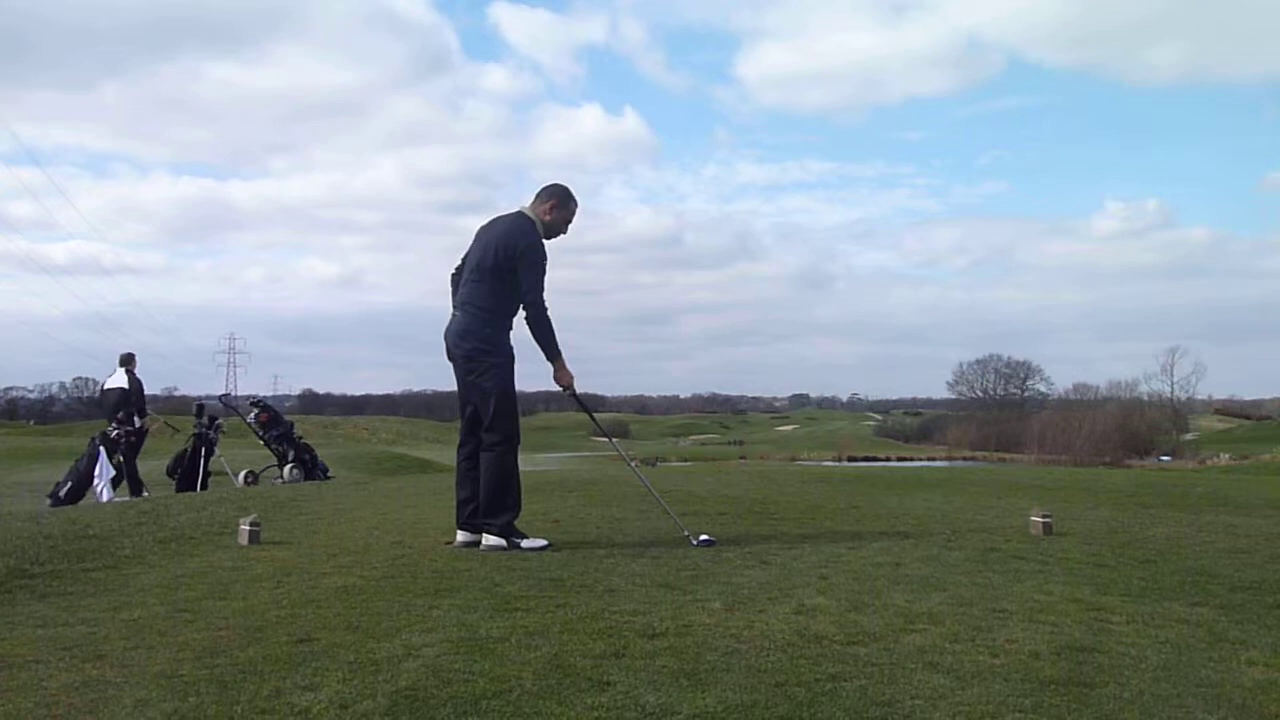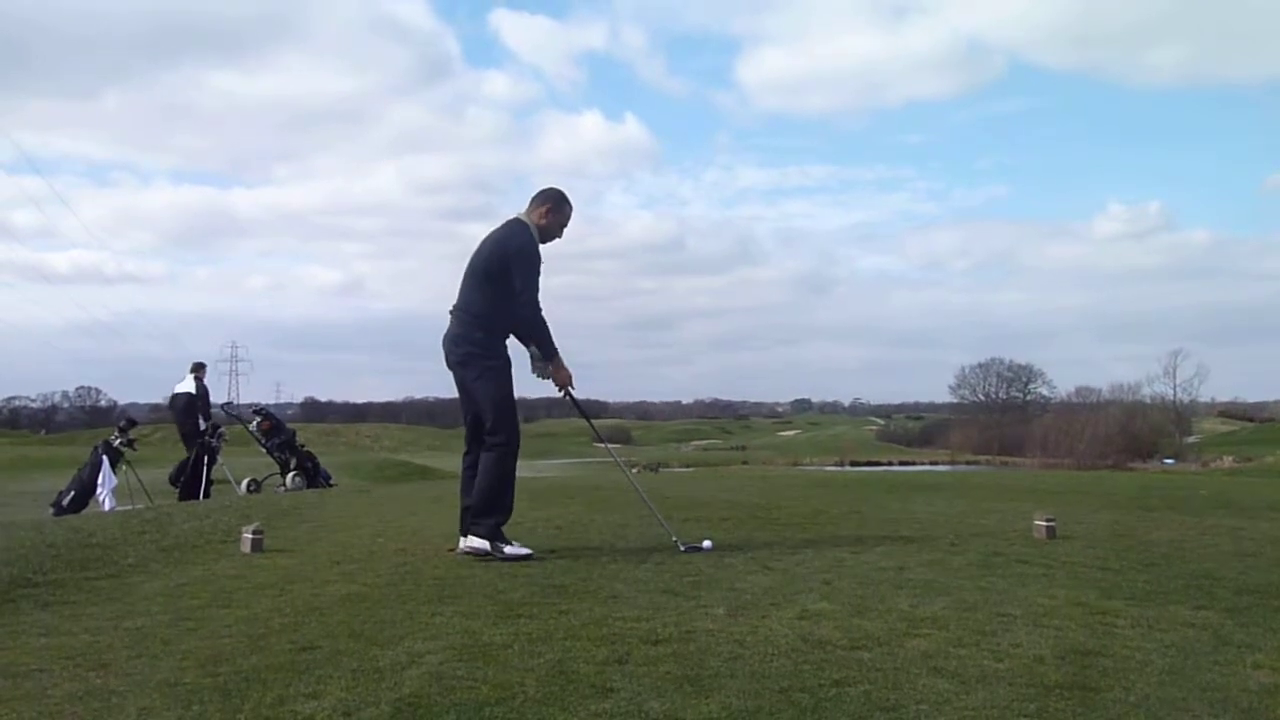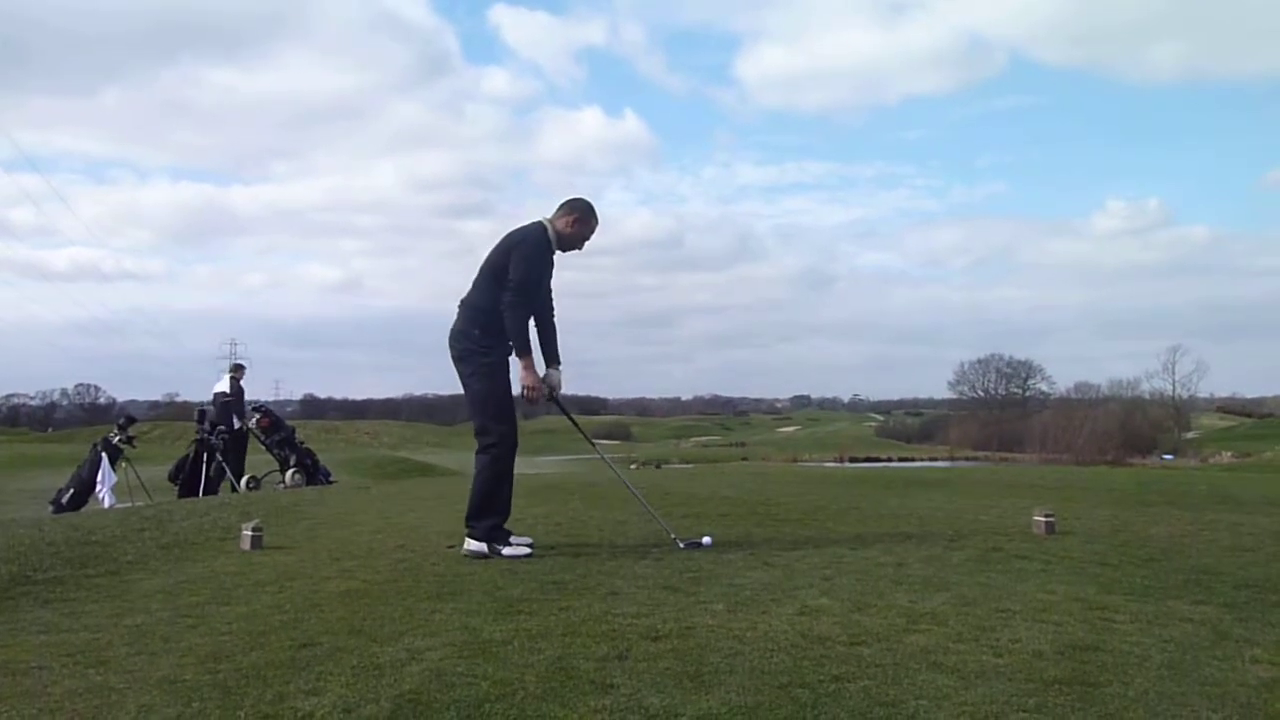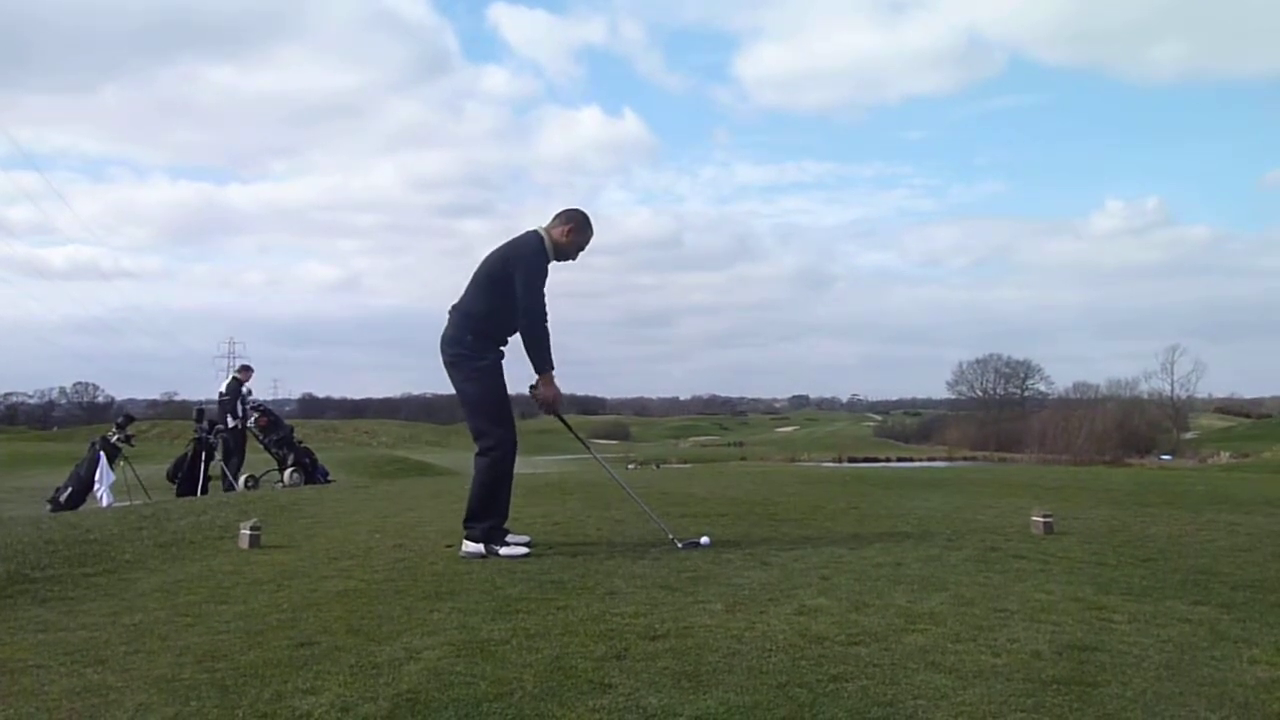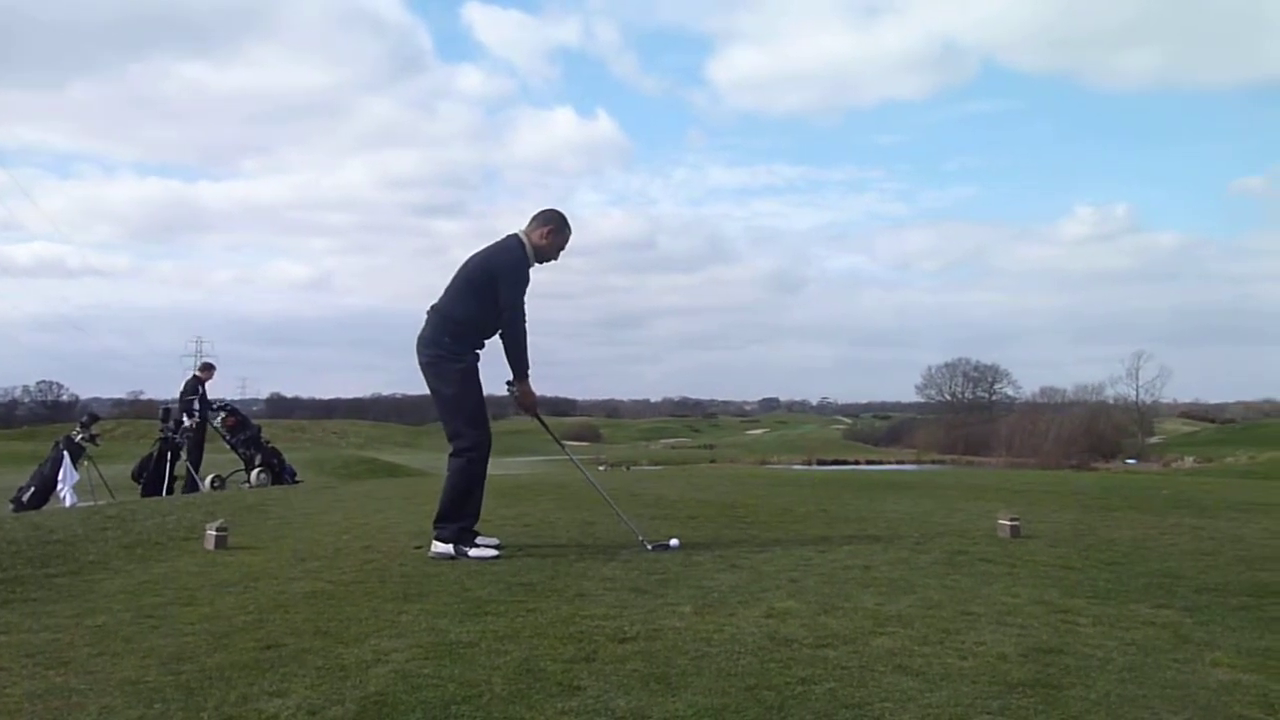
dt=1s
person 1, frame 1
left shoulder: (496, 226)
right shoulder: (528, 240)
left elbow: (458, 275)
right elbow: (534, 308)
right wrist: (557, 363)
left hip: (462, 337)
right hip: (485, 342)
left knee: (474, 433)
right knee: (500, 434)
left ankle: (470, 524)
right ankle: (498, 528)
person 1, frame 2
left shoulder: (506, 237)
right shoulder: (521, 244)
right elbow: (528, 309)
left wrist: (535, 350)
right wrist: (555, 360)
left hip: (466, 343)
right hip: (479, 348)
left knee: (481, 439)
right knee: (502, 436)
left ankle: (472, 530)
right ankle: (484, 530)
person 1, frame 3
left shoulder: (540, 250)
right shoulder: (532, 242)
left elbow: (543, 313)
right elbow: (513, 303)
left wrist: (553, 367)
right wrist: (527, 365)
left hip: (485, 344)
right hip: (477, 343)
left knee: (502, 438)
right knee: (498, 437)
left ankle: (491, 528)
right ankle: (480, 533)
person 1, frame 4
left shoulder: (530, 252)
right shoulder: (530, 253)
left elbow: (534, 319)
right elbow: (529, 319)
left wrist: (545, 376)
right wrist: (546, 378)
left hip: (474, 348)
right hip: (469, 348)
left knee: (502, 440)
right knee: (496, 441)
left ankle: (490, 528)
right ankle: (479, 535)
person 1, frame 5
left shoulder: (507, 255)
right shoulder: (512, 259)
left elbow: (508, 322)
right elbow: (513, 323)
left wrist: (520, 380)
right wrist: (523, 381)
left hip: (447, 349)
right hip: (447, 350)
left knee: (476, 441)
right knee: (470, 442)
left ankle: (460, 530)
right ankle: (448, 536)
